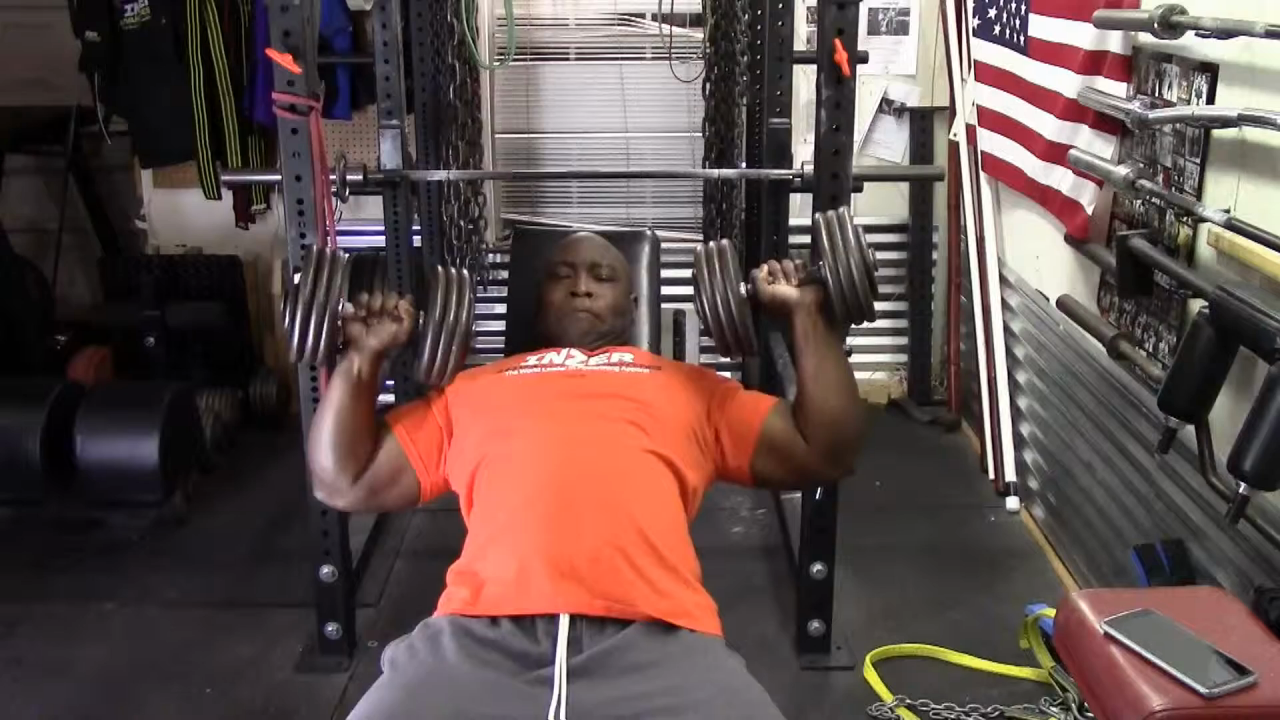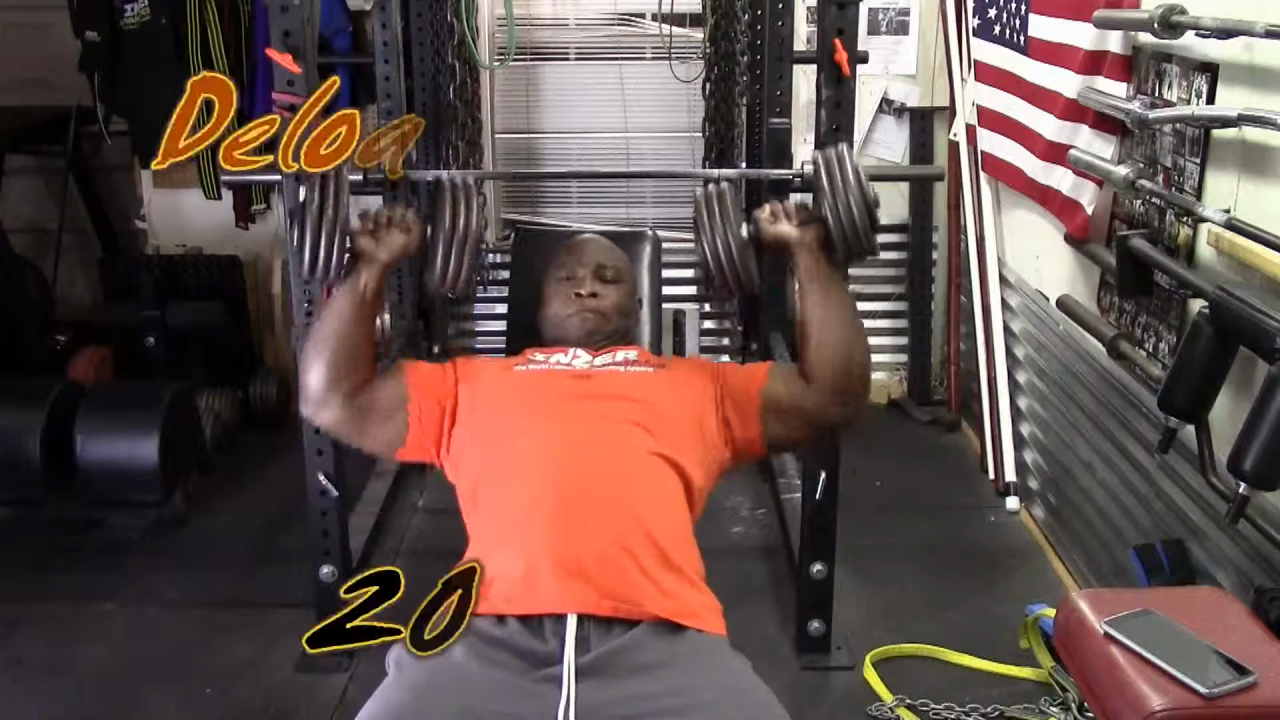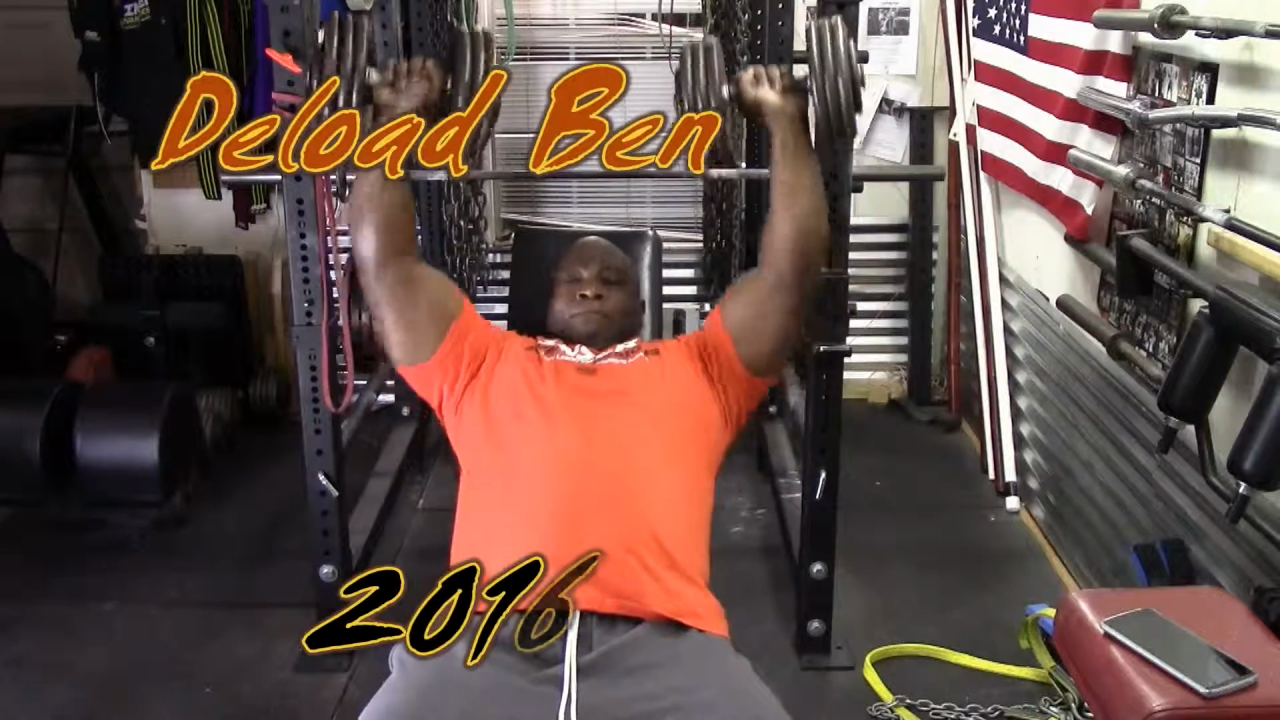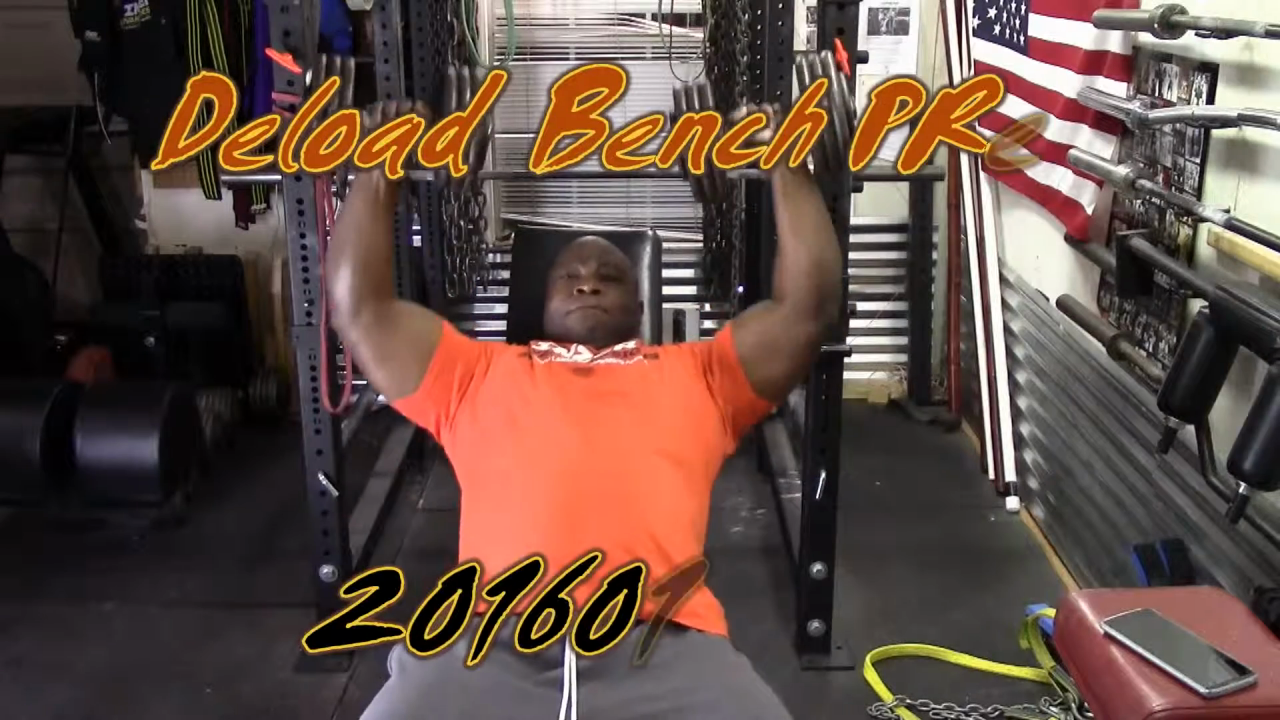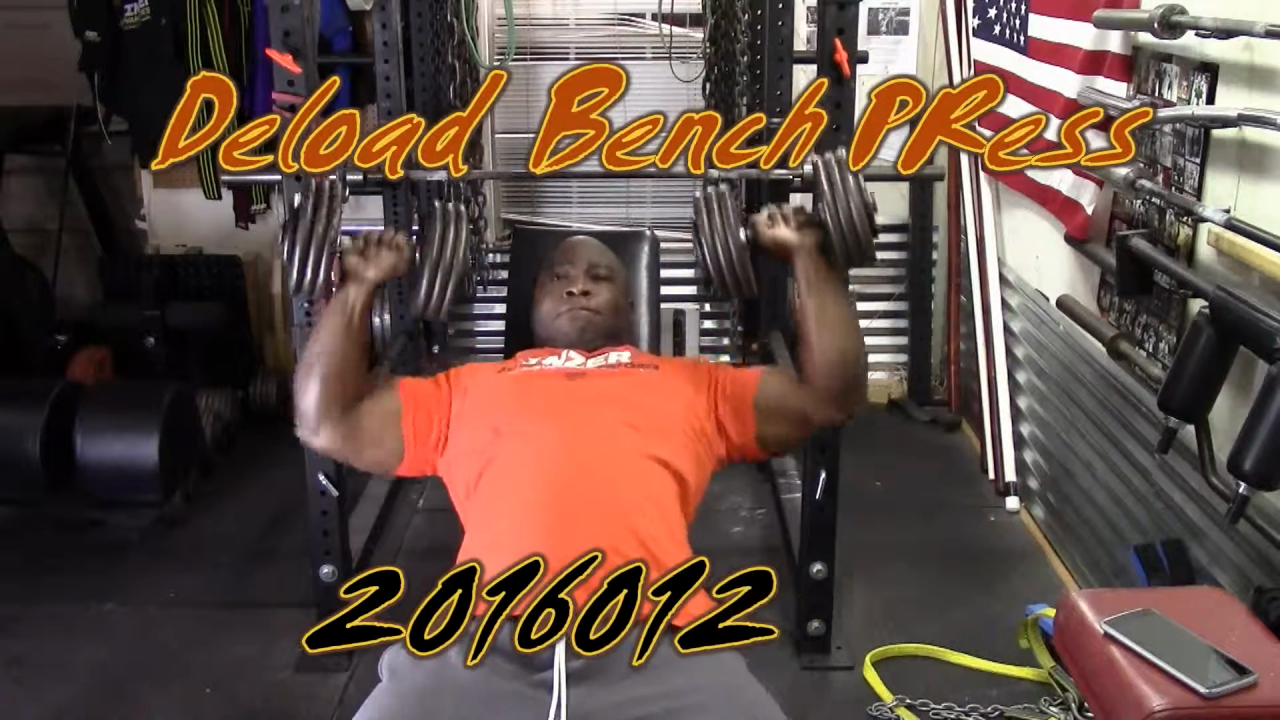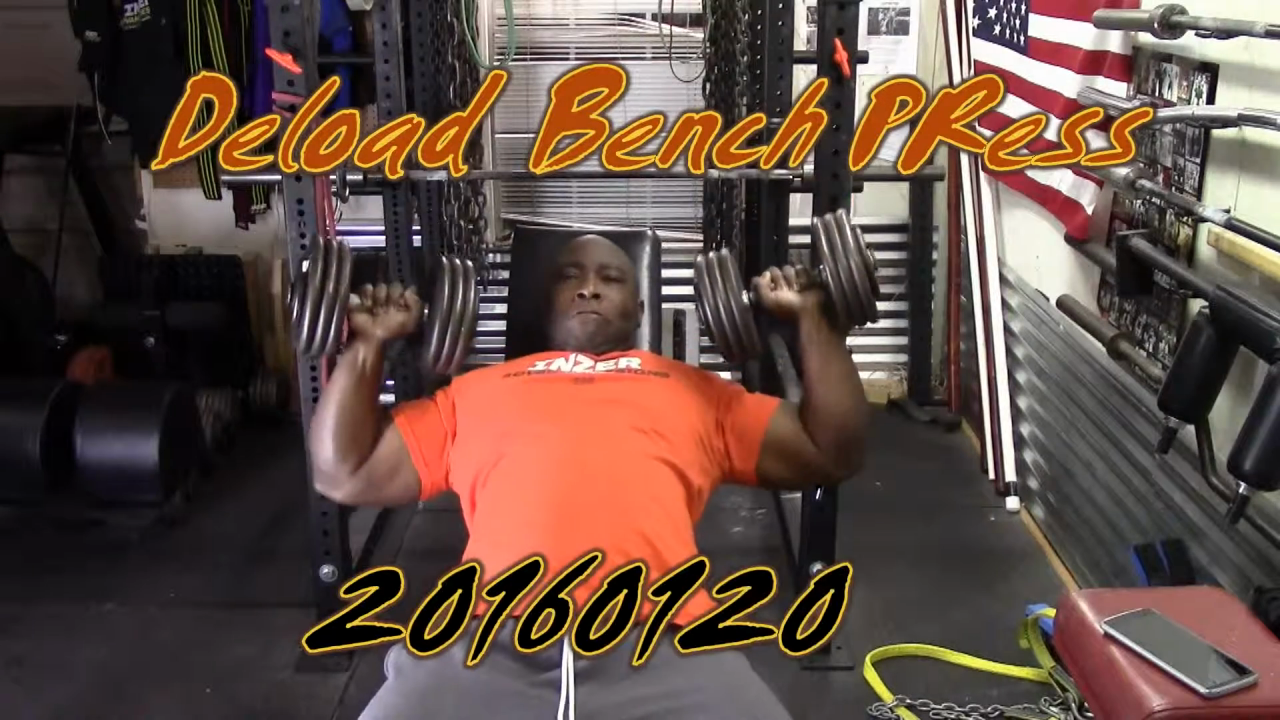
dt=0.3s
person 1, frame 1
left shoulder: (689, 387)
right shoulder: (471, 389)
left elbow: (826, 453)
right elbow: (345, 483)
left wrist: (805, 314)
right wrist: (363, 355)
left hip: (654, 637)
right hip: (482, 633)
person 1, frame 2
left shoulder: (697, 386)
right shoulder: (472, 384)
left elbow: (834, 394)
right elbow: (332, 400)
left wrist: (808, 252)
right wrist: (370, 270)
left hip: (658, 638)
right hip: (490, 633)
person 1, frame 3
left shoulder: (697, 372)
right shoulder: (485, 368)
left elbow: (789, 267)
right elbow: (388, 261)
left wrist: (784, 120)
right wrist: (393, 119)
left hip: (659, 636)
right hip: (491, 634)
person 1, frame 4
left shoulder: (697, 379)
right shoulder: (480, 378)
left elbow: (807, 304)
right elbow: (362, 303)
left wrist: (786, 159)
right wrist: (378, 161)
left hip: (660, 640)
right hip: (493, 638)
person 1, frame 5
left shoulder: (691, 382)
right shoulder: (469, 387)
left elbow: (830, 397)
right elbow: (327, 424)
left wrist: (805, 257)
right wrist: (358, 287)
left hip: (654, 645)
right hip: (485, 642)
person 1, frame 6
left shoulder: (695, 391)
right shoulder: (477, 391)
left elbow: (833, 453)
right elbow: (344, 474)
left wrist: (809, 315)
right wrist: (368, 344)
left hip: (659, 645)
right hip: (491, 640)
